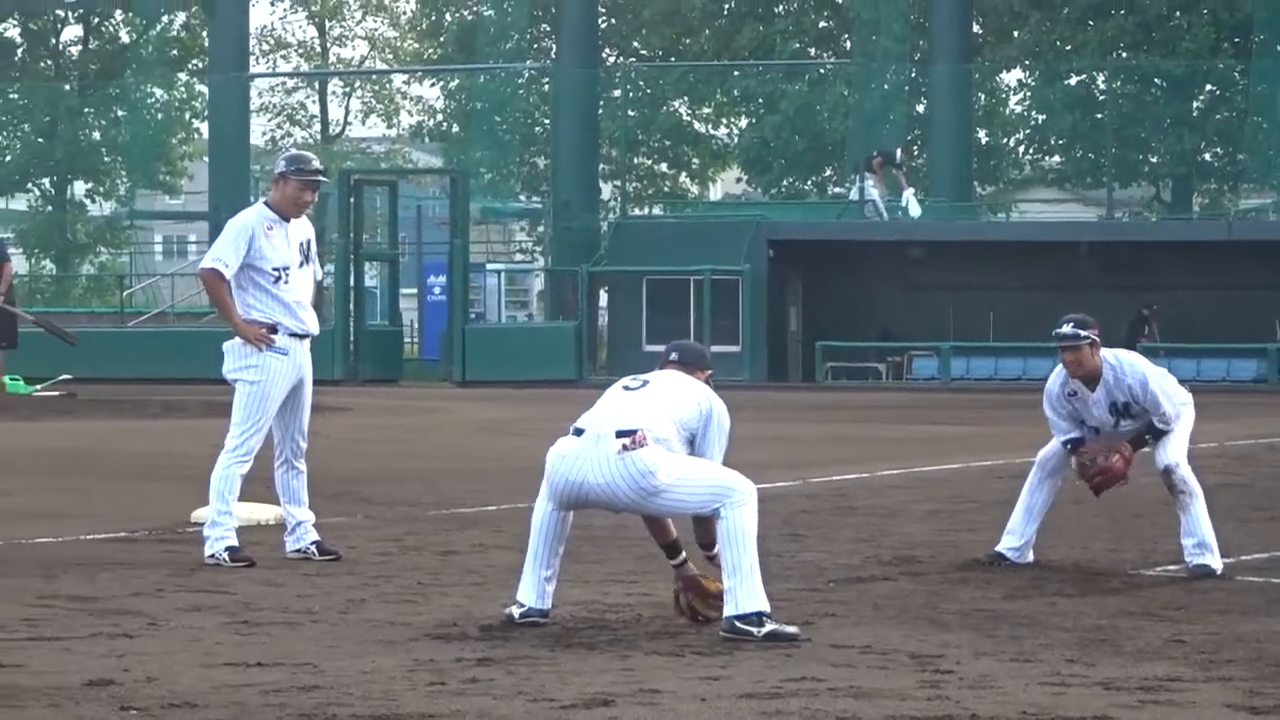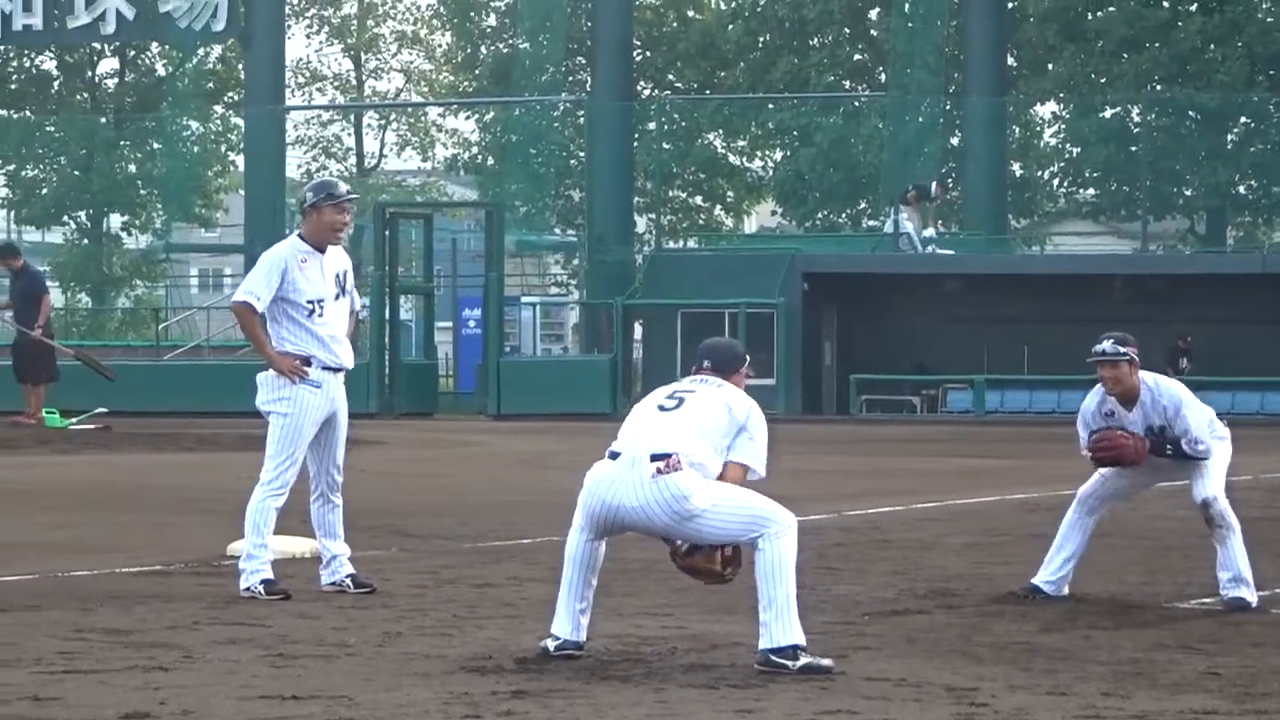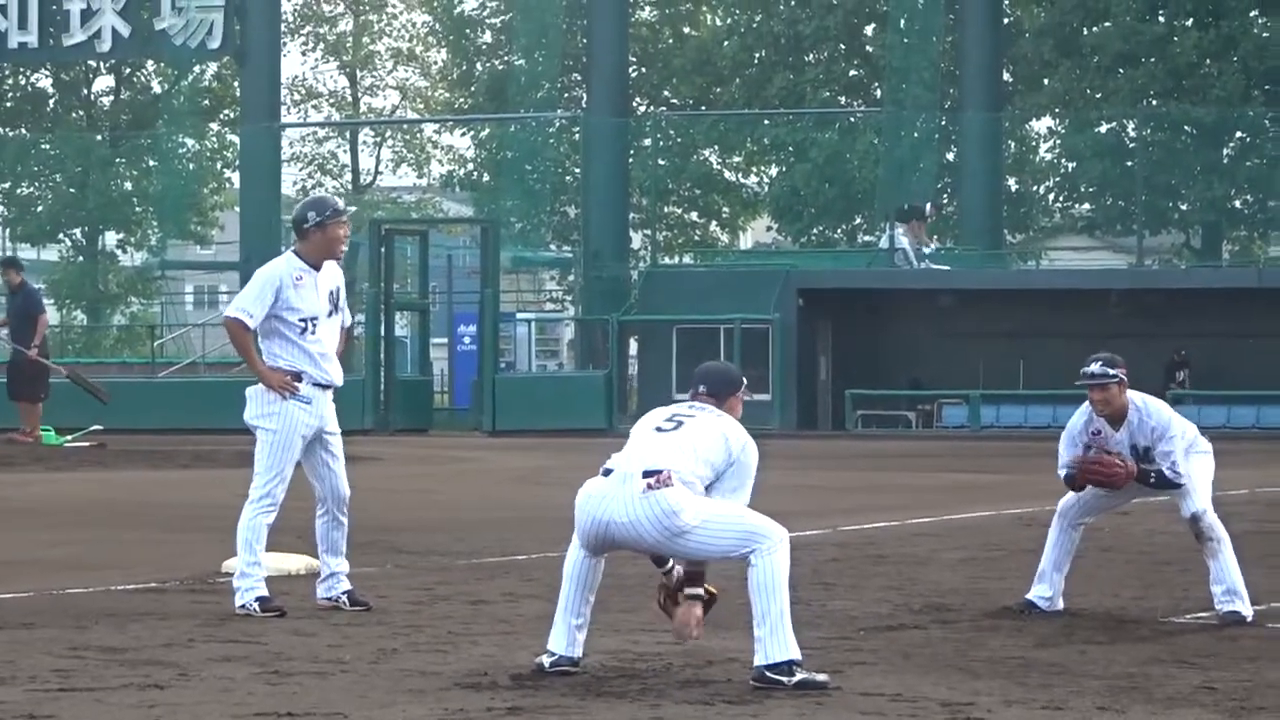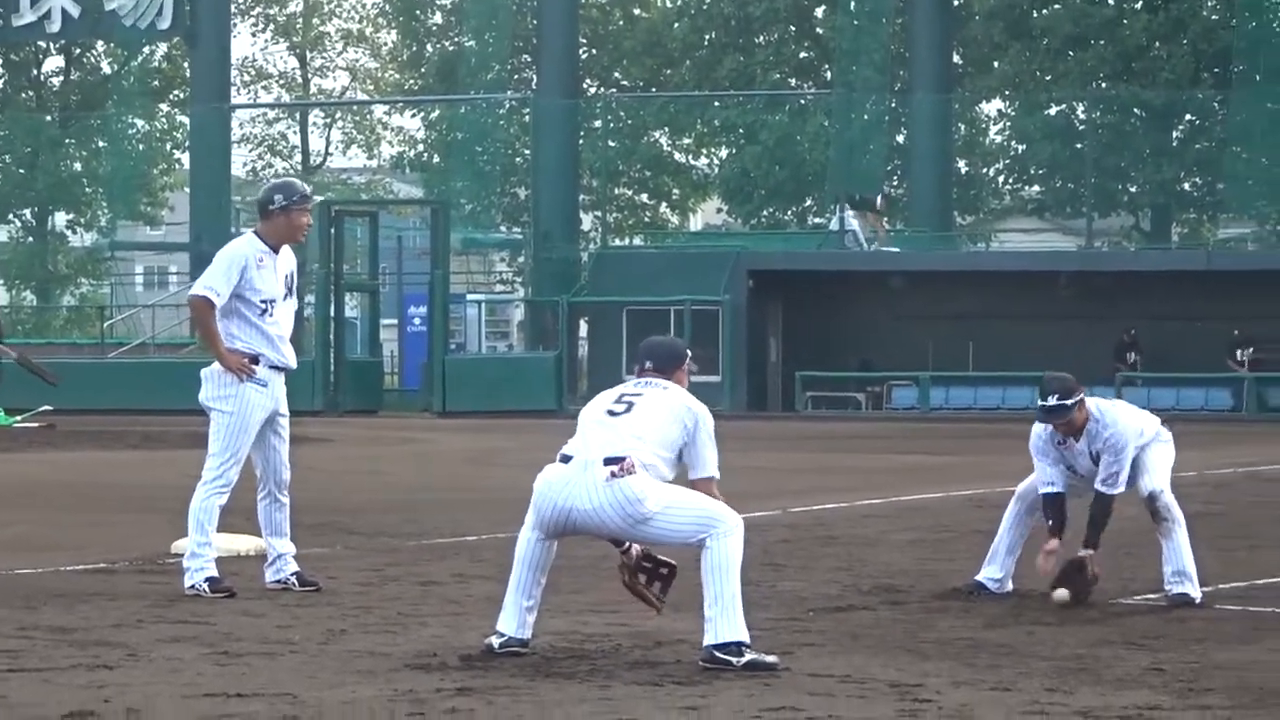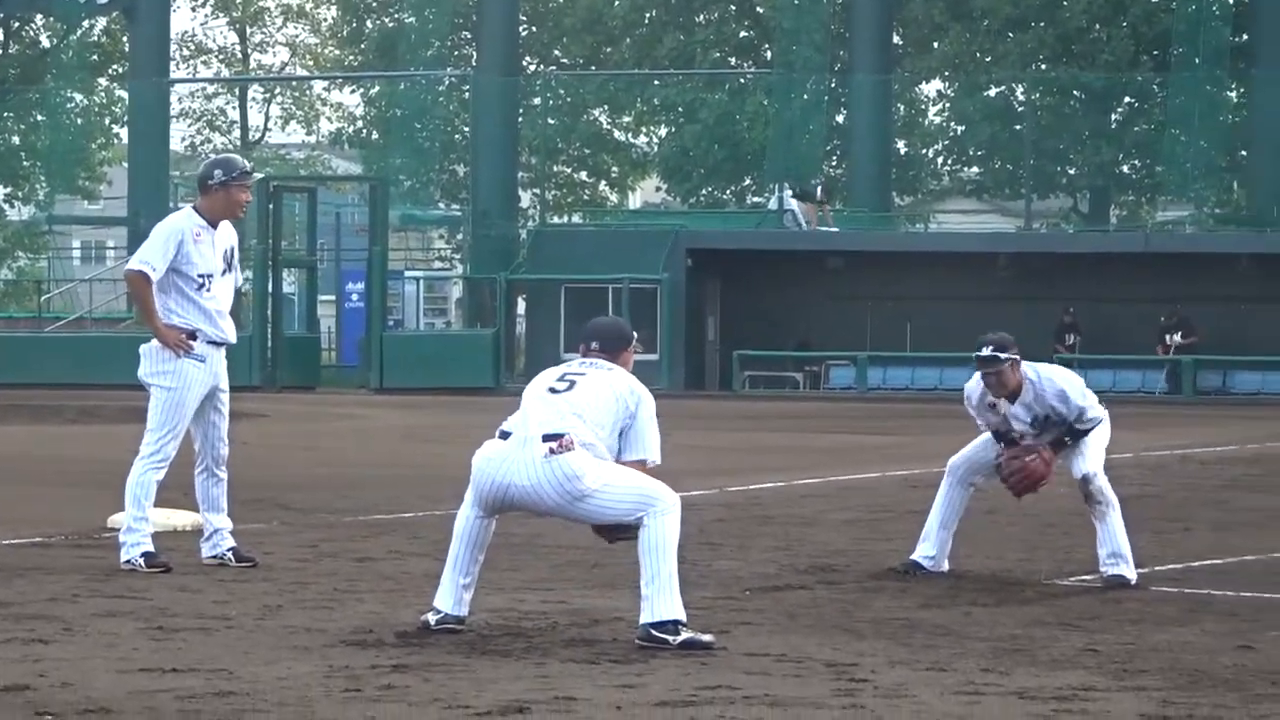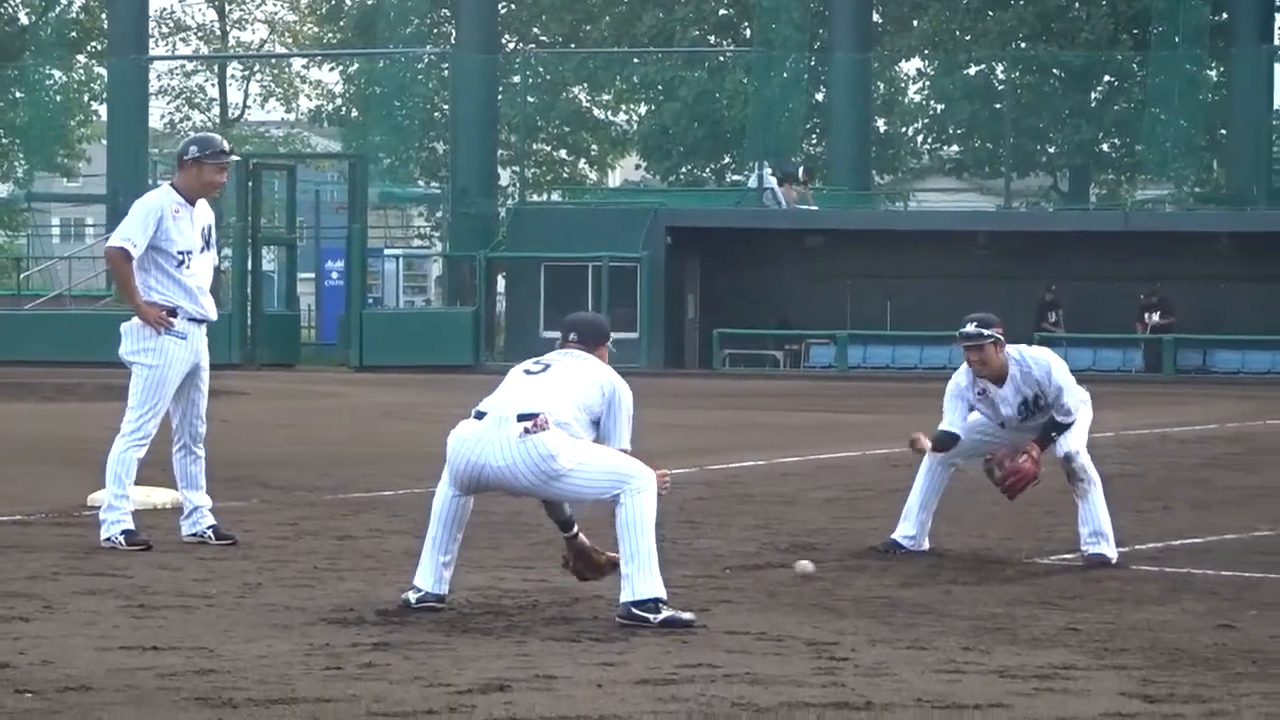
dt=0.5s
person 1, frame 1
left shoulder: (304, 227)
right shoulder: (248, 223)
right elbow: (210, 271)
right wrist: (238, 324)
left hip: (301, 350)
right hip: (266, 351)
left knee: (293, 450)
right knee: (241, 447)
left ankle: (301, 535)
right ankle: (219, 540)
person 1, frame 2
left shoulder: (340, 258)
right shoulder: (282, 256)
right elbow: (242, 304)
right wrist: (272, 357)
left hip: (335, 382)
right hip: (299, 384)
left knee: (330, 483)
right knee: (276, 480)
left ankle: (337, 569)
right ankle: (255, 573)
person 1, frame 3
left shoulder: (333, 273)
right shoulder: (277, 273)
right elbow: (234, 320)
right wrist: (262, 372)
left hip: (324, 399)
right hip: (288, 400)
left knee: (336, 495)
right knee: (265, 498)
left ankle: (334, 584)
right ankle: (249, 591)
person 1, frame 4
left shoulder: (287, 258)
right shoulder: (240, 253)
right elbow: (199, 299)
right wrist: (221, 354)
left hip: (275, 381)
right hip: (243, 382)
left knee: (277, 479)
right knee: (219, 477)
left ankle: (282, 567)
right ankle: (199, 571)
person 1, frame 5
left shoulder: (228, 233)
right shoulder: (178, 227)
right elbow: (135, 273)
right wrist: (158, 329)
left hip: (216, 356)
right hip: (183, 357)
left knee: (215, 455)
right knee: (157, 452)
left ankle: (218, 542)
right ankle: (134, 546)
person 1, frame 6
left shoulder: (204, 212)
right shoulder: (156, 204)
right elbow: (116, 251)
right wrist: (139, 306)
left hip: (197, 334)
right hip: (163, 335)
left knee: (192, 434)
right knee: (138, 430)
left ankle: (197, 520)
right ankle: (115, 524)
person 2, frame 1
left shoulder: (622, 385)
right shoulder: (708, 399)
right elbow: (700, 489)
left wrist: (678, 560)
right wrist: (710, 551)
left hip: (571, 461)
right hip: (631, 465)
left knee: (554, 494)
right knee: (738, 494)
left ankle: (531, 604)
right ankle: (746, 617)
person 2, frame 2
left shoulder: (656, 395)
right shoulder: (744, 405)
right elbow: (732, 479)
left wrist: (667, 531)
right wrist: (718, 541)
left hip: (606, 483)
right hip: (667, 486)
left knee: (586, 526)
right knee: (778, 525)
left ankle: (566, 637)
right ankle: (781, 649)
person 2, frame 3
left shoulder: (654, 416)
right shoulder: (739, 438)
right elbow: (708, 520)
left wrist: (668, 569)
right wrist: (692, 592)
left hip: (596, 499)
right hip: (657, 504)
left knee: (587, 543)
right knee: (770, 540)
left ankle: (562, 652)
right ankle: (777, 665)
person 2, frame 4
left shoulder: (601, 399)
right shoulder: (690, 406)
right elbow: (703, 489)
left wrist: (623, 544)
left hip: (558, 486)
right hip: (619, 491)
left knee: (538, 526)
right knee: (725, 525)
left ankle: (511, 633)
right ankle: (726, 646)
person 2, frame 5
left shoulder: (545, 376)
right shoulder: (633, 388)
right elbow: (632, 473)
left hip: (497, 462)
right hip: (557, 468)
left knee: (478, 504)
right knee: (662, 503)
left ankle: (447, 610)
right ankle: (662, 624)
person 2, frame 6
left shoulder: (524, 368)
right shoulder: (609, 379)
right elbow: (615, 463)
right wrist: (650, 485)
left hip: (471, 443)
right hip: (532, 446)
left knee: (455, 481)
right knee: (638, 481)
left ankle: (428, 588)
right ankle: (642, 603)
person 3, frame 1
left shoulder: (1133, 371)
right shoulder: (1057, 385)
left elbow: (1167, 417)
right elbow: (1069, 432)
left wrist: (1129, 449)
right wrist: (1079, 456)
left hip: (1166, 411)
right hip: (1102, 425)
left knee: (1171, 465)
right knee: (1047, 460)
left ankle: (1203, 557)
right ankle: (1014, 549)
person 3, frame 2
left shoulder: (1170, 394)
right shoulder: (1094, 404)
left elbow: (1200, 448)
left wrist: (1149, 447)
left hip: (1202, 442)
left knee: (1210, 498)
right knee: (1088, 497)
left ankle: (1239, 590)
right ankle: (1050, 582)
person 3, frame 3
left shoulder: (1157, 415)
right shoulder: (1081, 422)
left elbow: (1175, 477)
right elbow: (1071, 480)
left wrist: (1134, 472)
left hip: (1185, 456)
left knee: (1199, 513)
right knee: (1068, 510)
left ankle: (1234, 604)
right ankle: (1044, 597)
person 3, frame 4
left shoulder: (1114, 423)
right shoulder: (1042, 433)
left elbow: (1108, 490)
right elbow: (1052, 490)
left wrist: (1092, 545)
right wrist: (1053, 537)
right hip: (1085, 462)
left knee: (1156, 493)
right knee: (1026, 495)
left ankle: (1182, 587)
right ankle: (993, 579)
person 3, frame 5
left shoulder: (1054, 383)
right shoulder: (975, 393)
left elbow: (1092, 417)
left wrist: (1052, 448)
left hip: (1078, 427)
right hip: (1021, 436)
left knee: (1089, 474)
right knee: (958, 468)
left ankle: (1118, 567)
right ankle: (929, 558)
person 3, frame 6
left shoulder: (1040, 364)
right shoulder: (962, 382)
left elbow: (1066, 412)
right elbow: (950, 436)
left wrist: (1037, 445)
right wrist: (931, 443)
left hip: (1064, 411)
right hip: (1004, 422)
left knee: (1072, 454)
right knee: (938, 451)
left ankle: (1099, 547)
right ankle: (910, 537)
